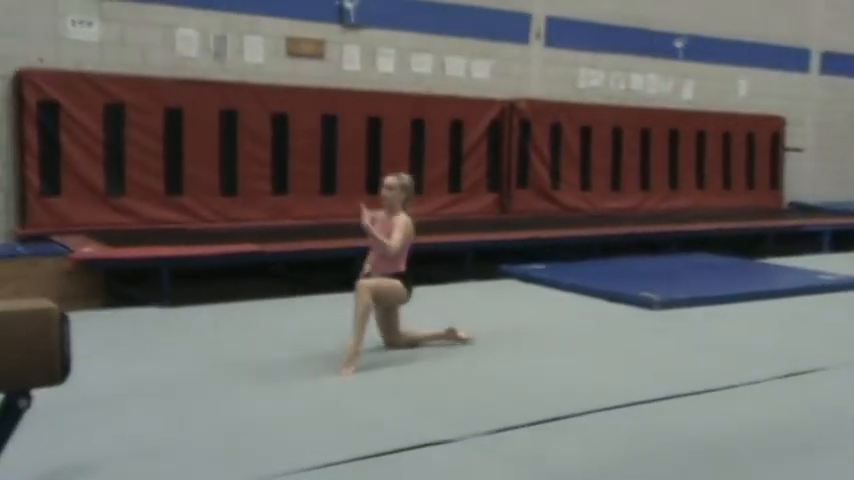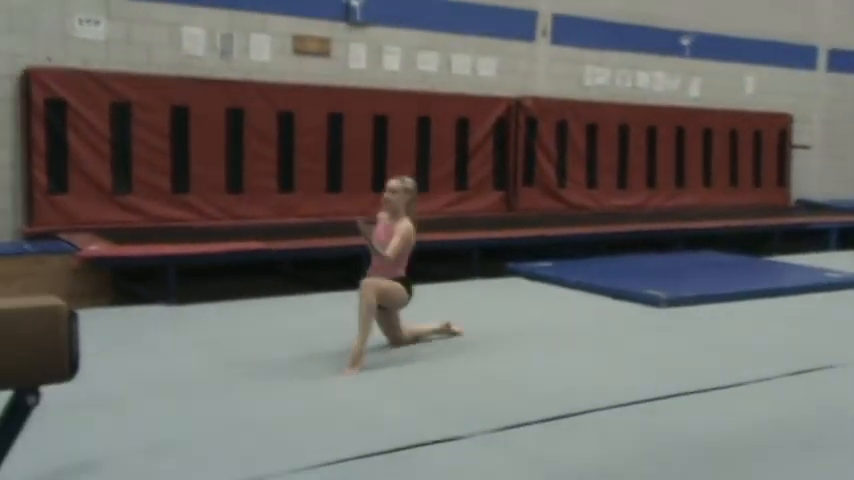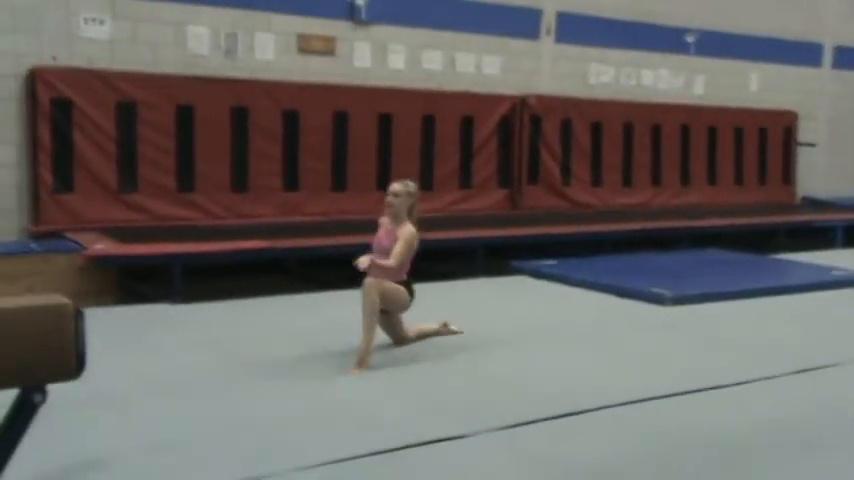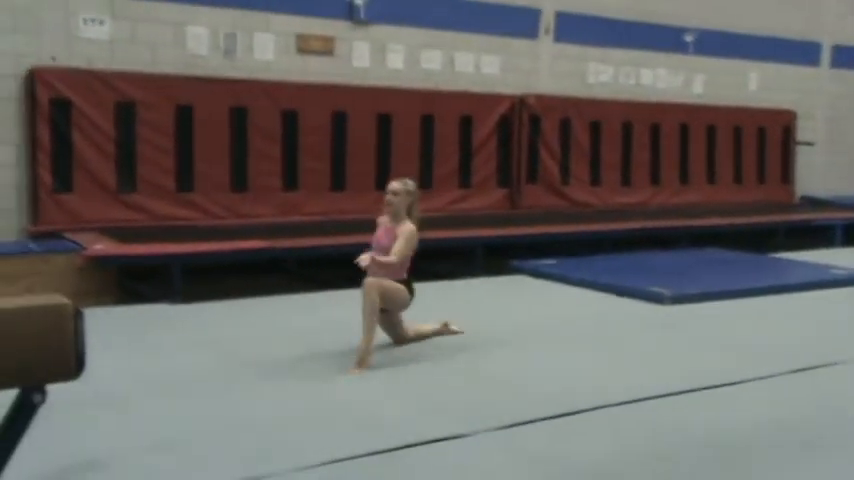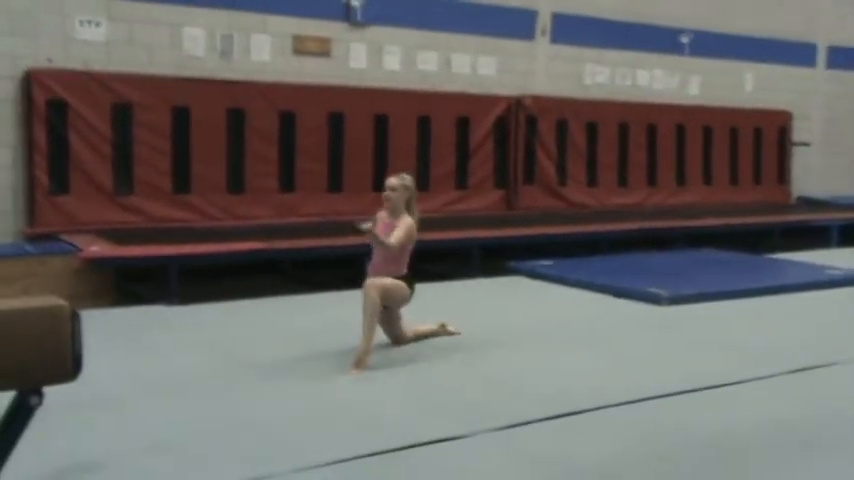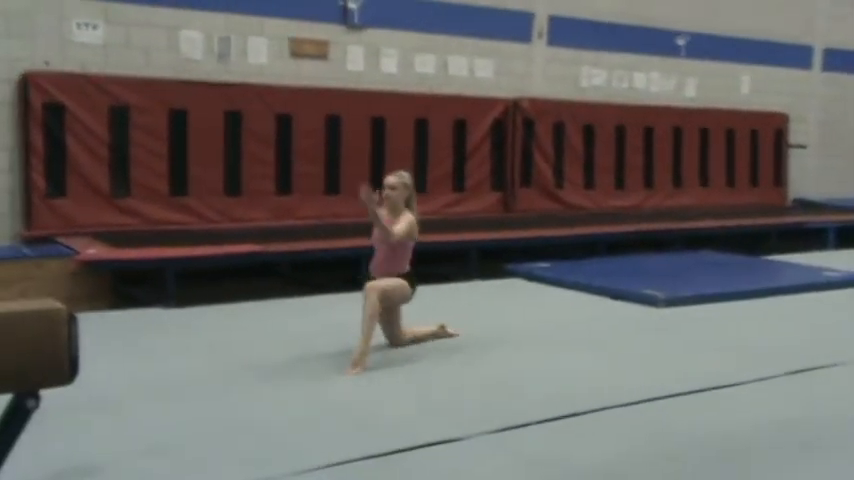
dt=0.1s
person 1, frame 1
left shoulder: (403, 221)
right shoulder: (378, 216)
left elbow: (391, 250)
left wrist: (369, 228)
right wrist: (367, 267)
left hip: (398, 284)
right hip: (385, 283)
left knee: (362, 286)
right knee: (392, 340)
left ankle: (353, 353)
right ankle: (444, 334)
person 1, frame 2
left shoulder: (405, 227)
right shoulder: (381, 217)
left elbow: (388, 257)
left wrist: (368, 236)
left hip: (398, 288)
right hip: (380, 291)
left knee: (367, 285)
right knee: (397, 338)
left ankle: (358, 353)
right ankle: (440, 328)
person 1, frame 3
left shoulder: (408, 232)
right shoulder: (383, 222)
left elbow: (393, 265)
left wrist: (371, 260)
left hip: (400, 292)
right hip: (382, 292)
left knee: (370, 284)
right knee: (400, 337)
left ankle: (364, 355)
right ankle: (439, 328)
person 1, frame 4
left shoulder: (408, 230)
right shoulder: (381, 221)
left elbow: (394, 262)
left wrist: (371, 258)
left hip: (400, 289)
right hip: (384, 288)
left knee: (370, 284)
right knee: (400, 337)
left ankle: (365, 353)
right ankle: (439, 328)
person 1, frame 5
left shoulder: (407, 223)
right shoulder: (380, 216)
left elbow: (391, 245)
left wrist: (372, 232)
left hip: (400, 285)
right hip: (383, 286)
left knee: (371, 285)
right knee: (398, 337)
left ankle: (363, 354)
right ankle: (438, 329)
person 1, frame 6
left shoulder: (408, 219)
right shoulder: (382, 212)
left elbow: (394, 236)
left wrist: (375, 213)
left hip: (402, 282)
right hip: (380, 280)
left knee: (371, 288)
right knee: (396, 339)
left ankle: (361, 356)
right ankle: (437, 330)
